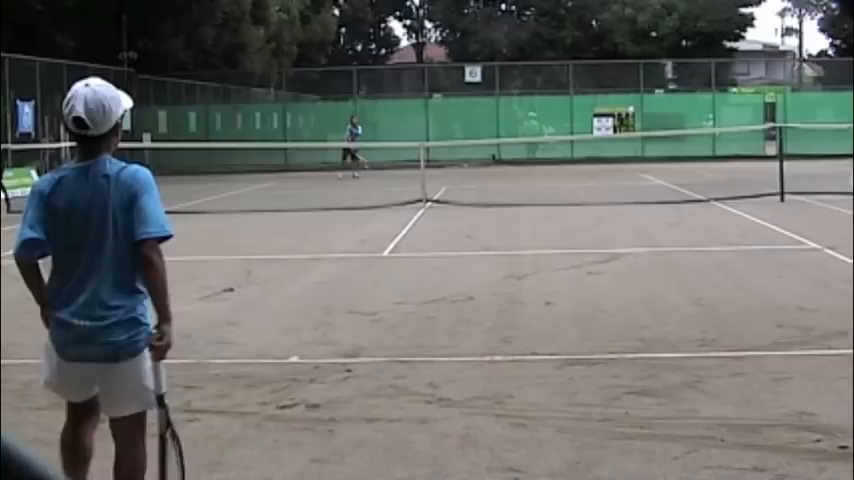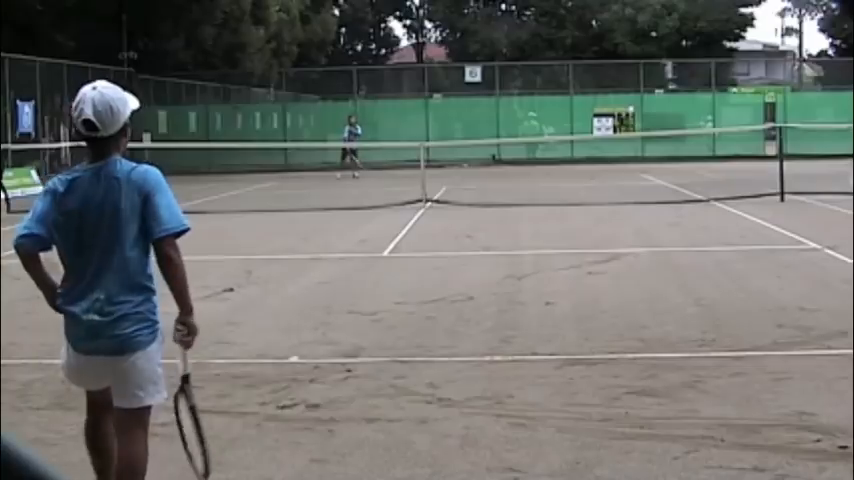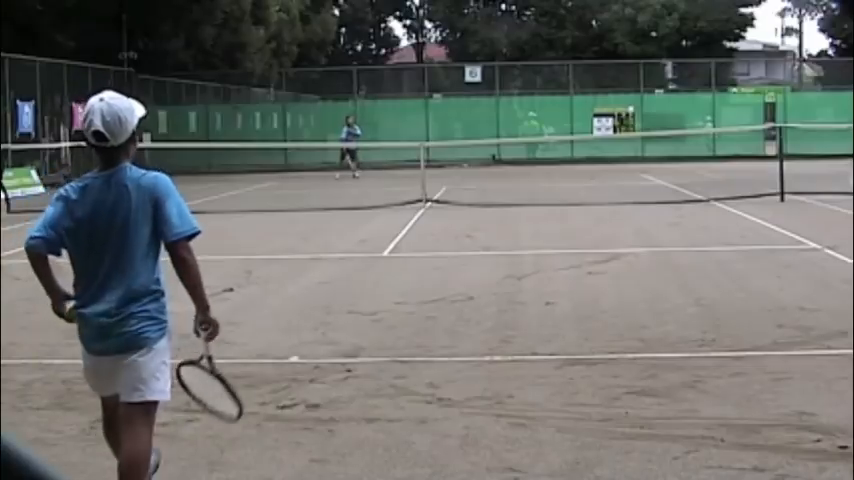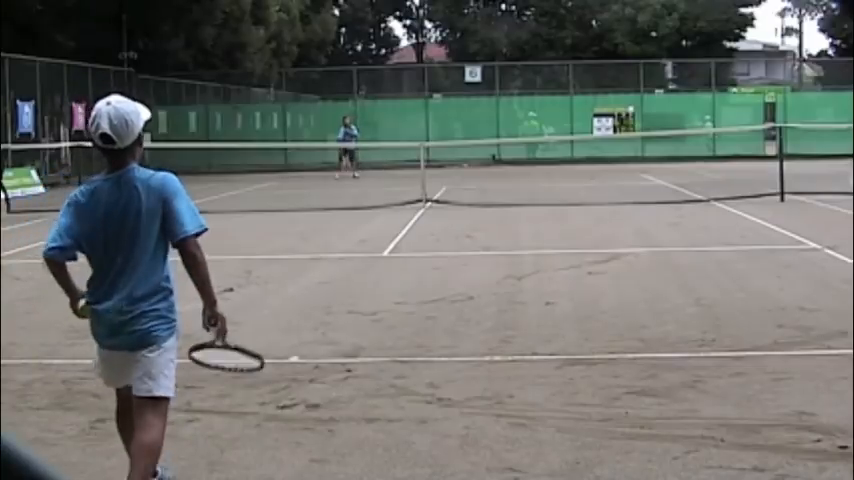
dt=0.1s
person 1, frame 1
left shoulder: (48, 188)
right shoulder: (134, 180)
left elbow: (25, 253)
right elbow: (149, 255)
left wrist: (46, 302)
right wrist: (163, 321)
left hip: (68, 331)
right hip: (123, 332)
left knee: (79, 419)
right knee: (129, 432)
person 1, frame 2
left shoulder: (60, 188)
right shoulder: (145, 180)
left elbow: (25, 244)
right elbow: (167, 251)
left wrist: (52, 293)
right wrist: (185, 312)
left hip: (82, 324)
right hip: (133, 325)
left knee: (99, 411)
right knee: (132, 426)
person 1, frame 3
left shoulder: (72, 195)
right shoulder: (155, 186)
left elbow: (35, 246)
right elbow: (181, 252)
left wrist: (56, 296)
right wrist: (203, 309)
left hip: (94, 325)
right hip: (143, 324)
left knee: (112, 407)
right knee: (138, 422)
person 1, frame 4
left shoulder: (83, 198)
right shoulder: (163, 186)
left elbow: (53, 254)
right elbow: (190, 250)
left wrist: (74, 295)
right wrist: (211, 304)
left hip: (107, 322)
right hip: (153, 321)
left knee: (127, 403)
right knee: (150, 417)
